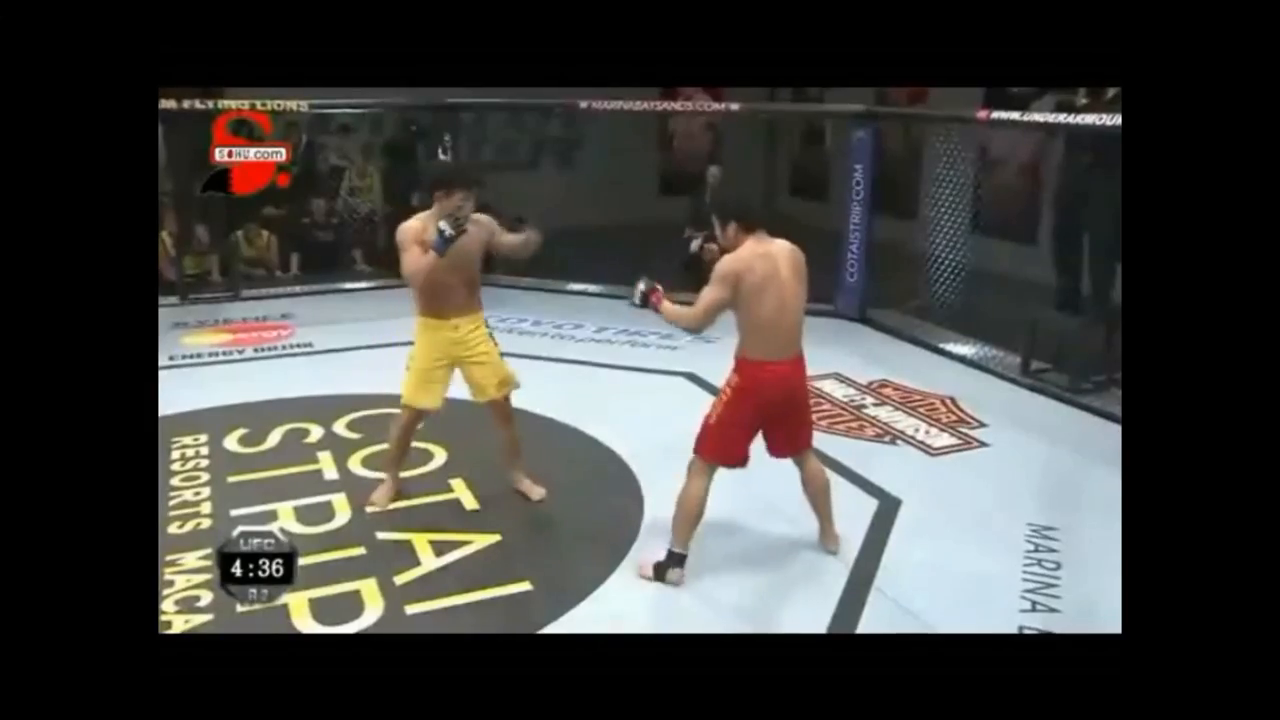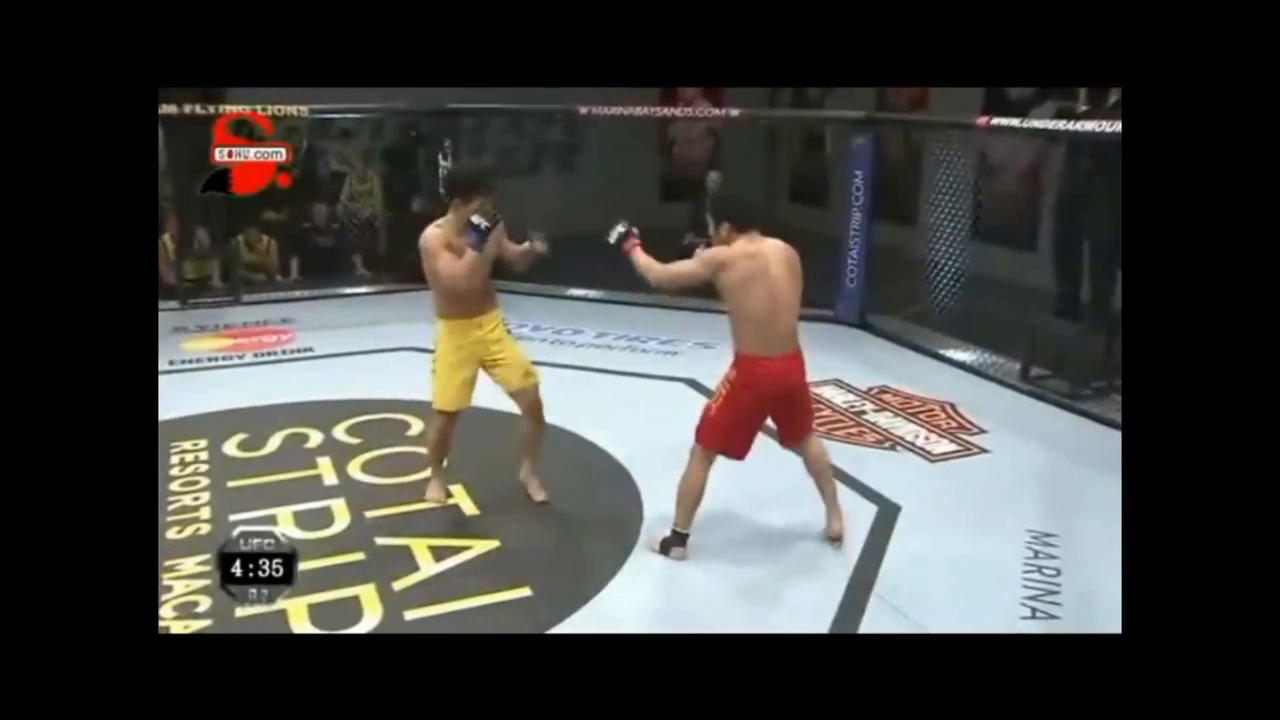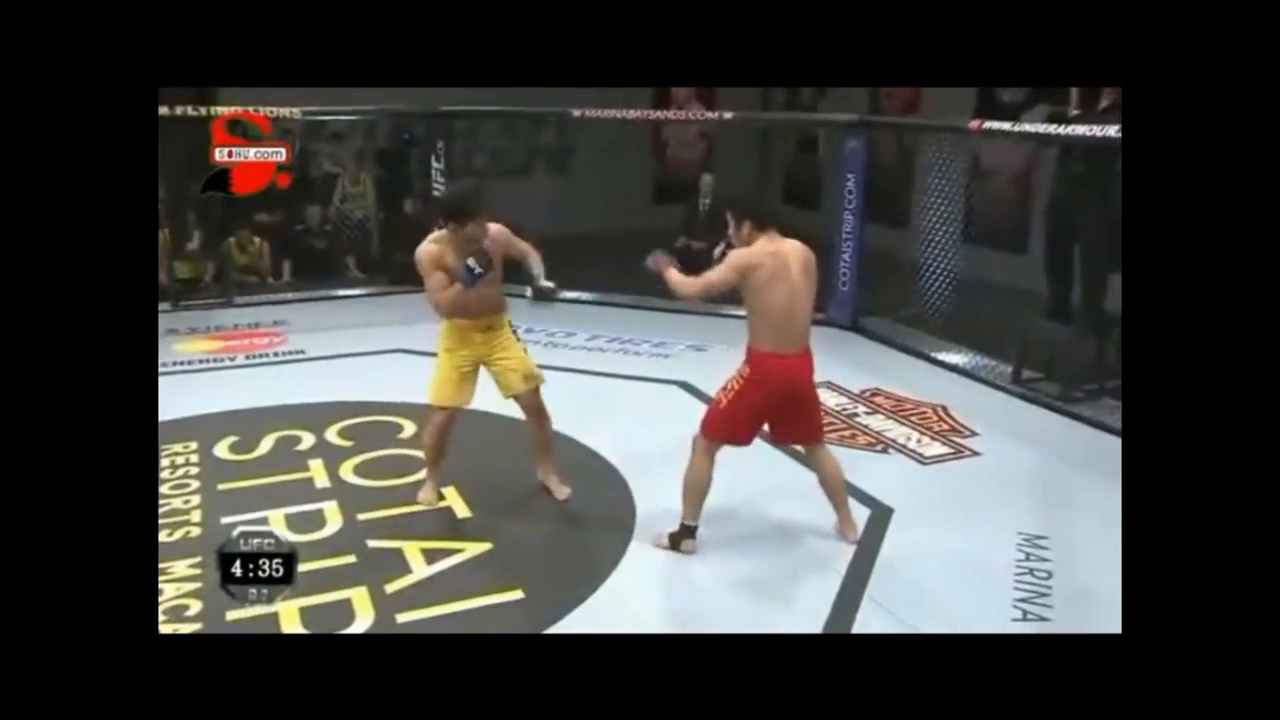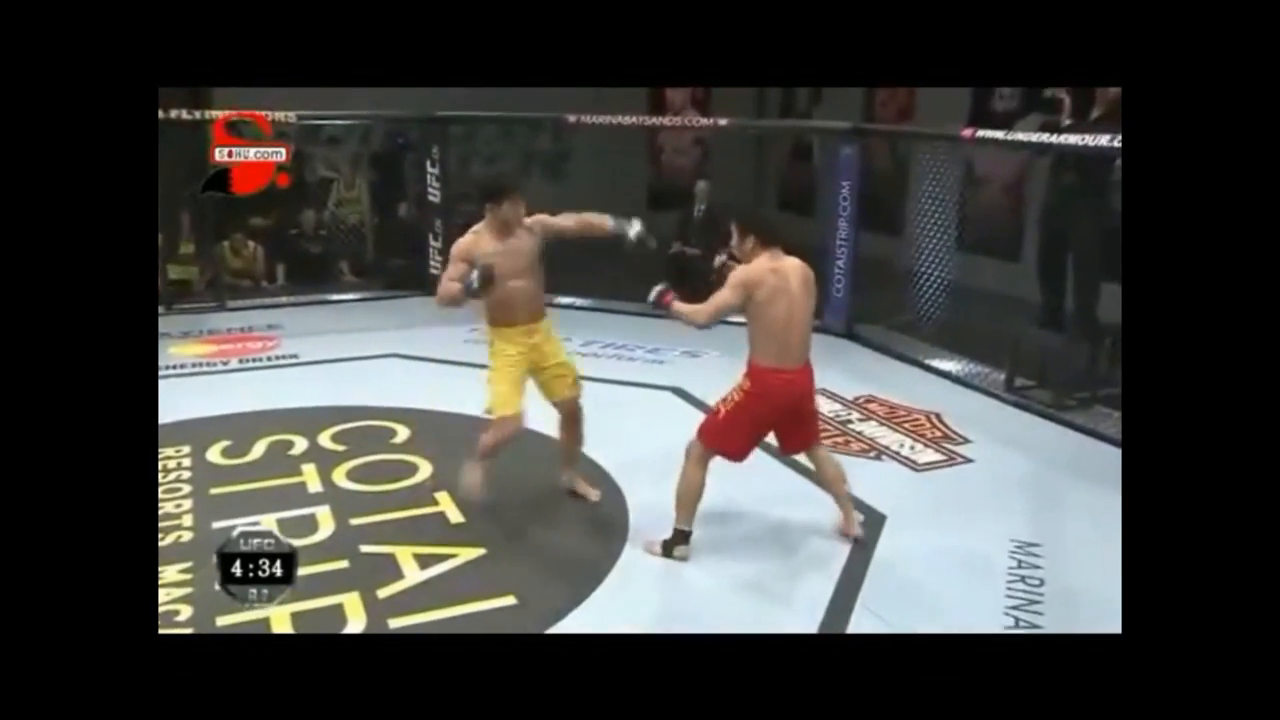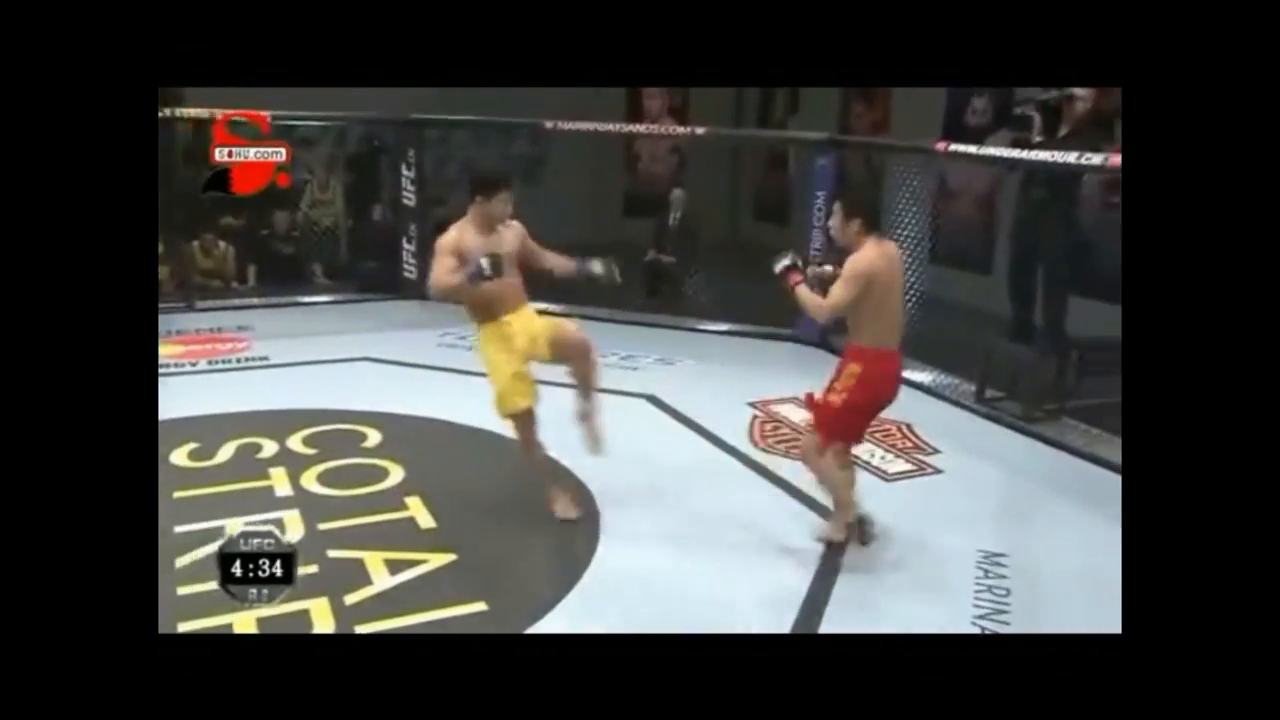
dt=0.4s
person 1, frame 1
left shoulder: (735, 263)
right shoulder: (793, 253)
left elbow: (693, 321)
left wrist: (656, 299)
left hip: (753, 377)
right hip: (792, 371)
left knee: (701, 467)
right knee: (804, 454)
left ankle: (674, 561)
right ankle: (829, 534)
person 1, frame 2
left shoulder: (723, 258)
right shoulder: (787, 253)
left elbow: (659, 276)
left wrist: (630, 244)
left hip: (752, 372)
right hip: (791, 367)
left knee: (702, 454)
right knee: (806, 440)
left ankle: (677, 540)
right ankle: (834, 519)
person 1, frame 3
left shoulder: (746, 257)
right shoulder: (804, 254)
left elbow: (692, 289)
left wrist: (664, 267)
left hip: (763, 369)
right hip: (801, 365)
left knee: (704, 445)
right knee: (815, 447)
left ankle: (686, 533)
right ankle: (847, 523)
person 1, frame 4
left shoulder: (748, 274)
right shoulder: (803, 271)
left elbow: (703, 317)
left wrist: (669, 301)
left hip: (763, 383)
right hip: (800, 379)
left knee: (698, 452)
right knee: (814, 449)
left ankle: (679, 540)
right ankle: (851, 520)
person 1, frame 5
left shoulder: (862, 262)
right shoulder: (888, 252)
left elbow: (824, 312)
left wrist: (794, 278)
right wrist: (835, 276)
left hip: (865, 366)
right hip: (887, 364)
left knee: (813, 448)
right knee: (839, 445)
left ankle: (853, 519)
right ankle: (842, 523)
person 2, frame 1
left shoulder: (481, 225)
right shoulder: (412, 230)
left elbow: (512, 246)
right elbow: (416, 279)
left wrist: (527, 240)
right wrist: (439, 245)
left hip: (473, 328)
right hip: (433, 331)
left knee: (502, 405)
right knee: (411, 413)
left ankle: (518, 475)
right ankle: (390, 481)
person 2, frame 2
left shoulder: (490, 226)
right shoulder: (434, 238)
left elbow: (517, 261)
right elbow: (458, 284)
left wrist: (531, 248)
right wrist: (476, 242)
left hip: (492, 326)
right hip: (455, 332)
left knee: (532, 401)
right knee: (446, 414)
left ankle: (529, 471)
right ankle: (436, 478)
person 2, frame 3
left shoulder: (497, 235)
right shoulder: (429, 252)
left elbow: (528, 253)
right elbow: (441, 306)
left wrist: (540, 277)
right wrist: (466, 279)
left hip: (498, 331)
right hip: (459, 335)
left knee: (533, 403)
right knee: (443, 416)
left ankle: (547, 472)
right ankle: (431, 479)
person 2, frame 4
left shoulder: (534, 227)
right shoulder: (468, 247)
left elbow: (579, 222)
right elbow: (444, 296)
left wrist: (624, 226)
right wrist: (468, 287)
left hip: (541, 333)
right hip: (507, 343)
left knee: (572, 409)
right knee: (508, 425)
left ankle: (569, 474)
right ankle: (477, 464)
person 2, frame 5
left shoulder: (513, 230)
right shoulder: (452, 241)
left elbow: (542, 259)
right elbow: (436, 288)
left wrist: (583, 268)
right wrist: (473, 274)
left hip: (529, 321)
right hip: (495, 334)
left knee: (577, 343)
right knee: (523, 419)
left ankle: (586, 409)
right ankle: (555, 491)
person 3, frame 1
right shoulder: (1089, 95)
right elbow: (1059, 113)
left wrist: (1084, 105)
right wrist: (1078, 101)
left hip: (1107, 176)
right hip: (1074, 168)
left knee: (1102, 243)
right knee: (1065, 234)
left ankle: (1100, 304)
right ankle: (1067, 298)
person 3, frame 2
right shoulder: (1090, 96)
right elbow: (1061, 119)
left wrist: (1084, 110)
right wrist: (1079, 106)
left hip: (1107, 182)
right hip: (1075, 173)
left knee: (1102, 248)
right knee: (1065, 241)
left ankle: (1100, 311)
right ankle: (1066, 305)
person 3, frame 3
left shoulder: (1115, 113)
right shoulder: (1084, 96)
left wrist: (1075, 115)
left hip: (1097, 190)
right hip: (1065, 183)
left knee: (1093, 257)
right knee: (1056, 250)
left ankle: (1092, 319)
right ankle: (1058, 311)
person 3, frame 4
left shoulder: (1116, 122)
right shoulder: (1076, 104)
left wrist: (1068, 123)
left hip: (1090, 204)
right hip: (1057, 195)
left knee: (1085, 269)
right knee: (1049, 263)
left ankle: (1084, 332)
right ankle: (1050, 323)
person 3, frame 5
left shoulder: (1090, 138)
right shoulder: (1045, 119)
left wrist: (1038, 140)
left hip: (1058, 219)
right hip: (1027, 211)
left knee: (1054, 286)
right knee: (1019, 278)
left ankle: (1053, 345)
right ankle: (1020, 337)
